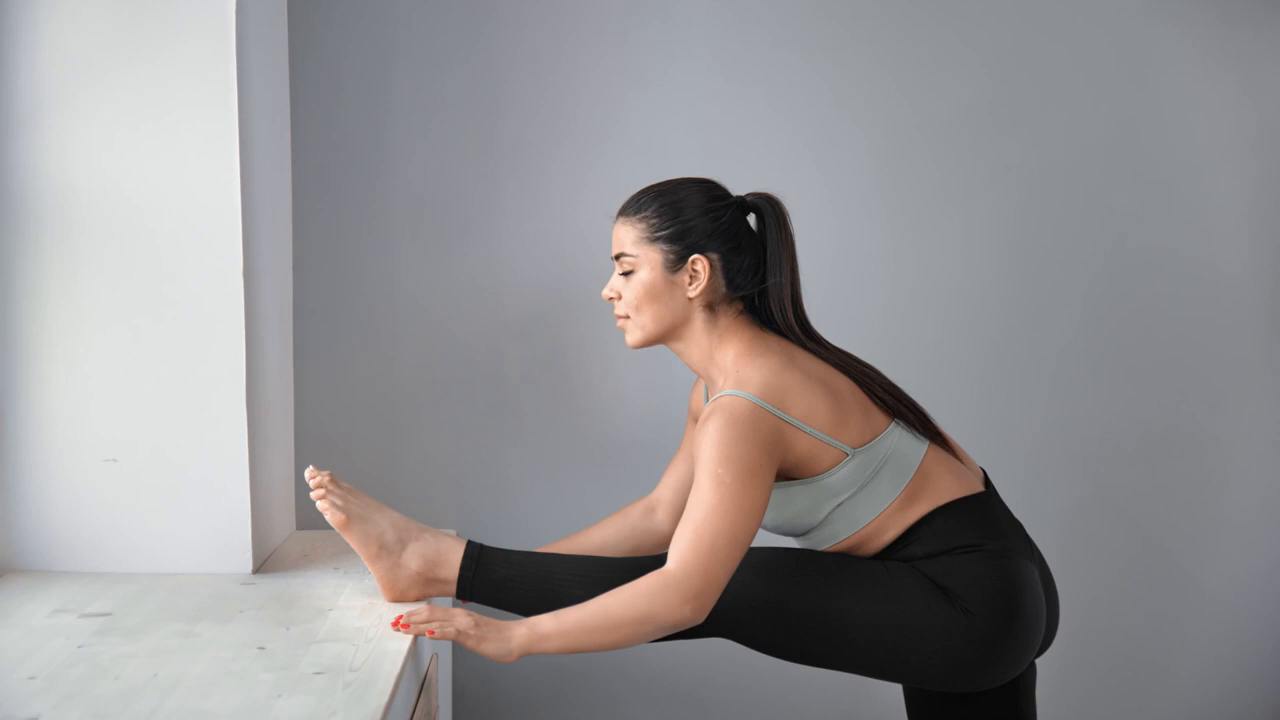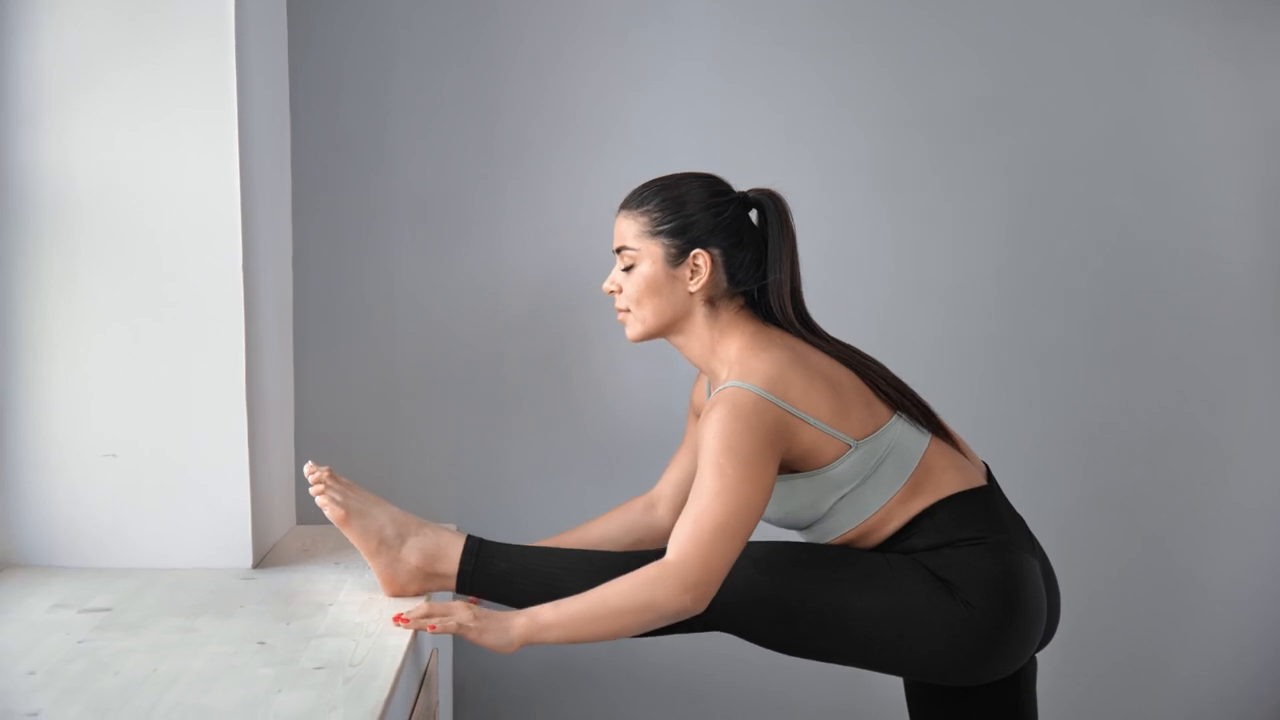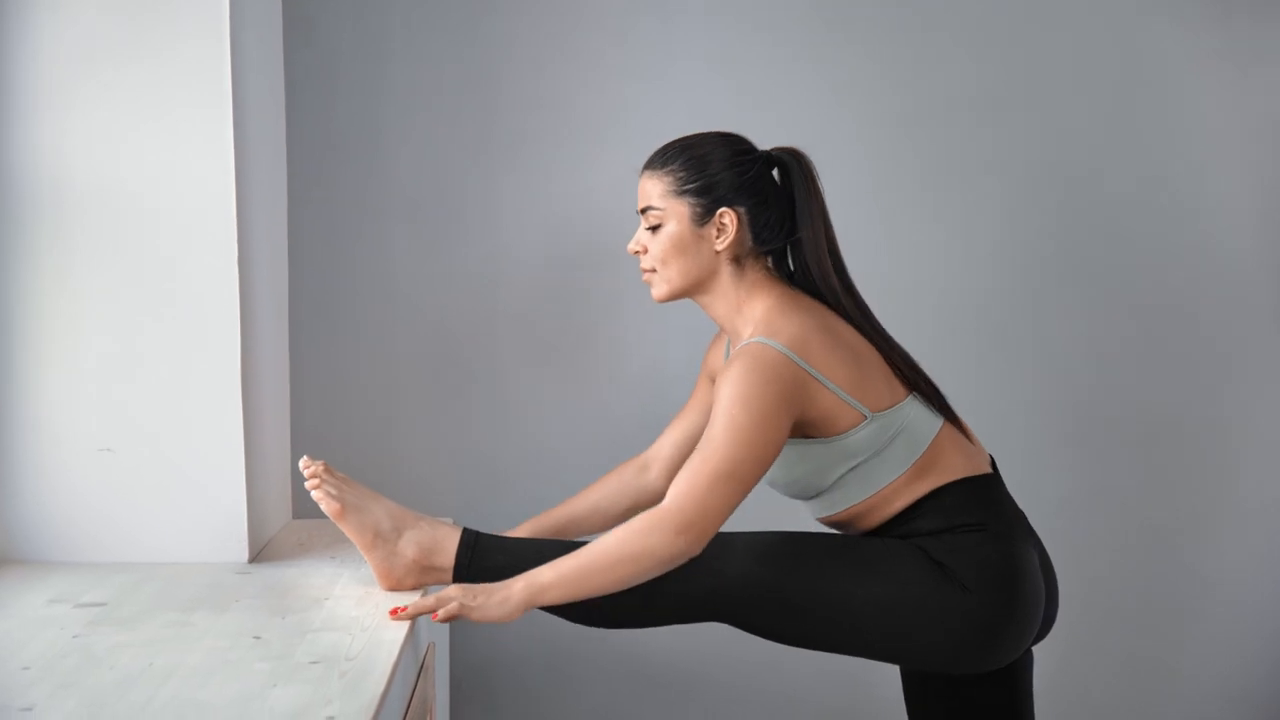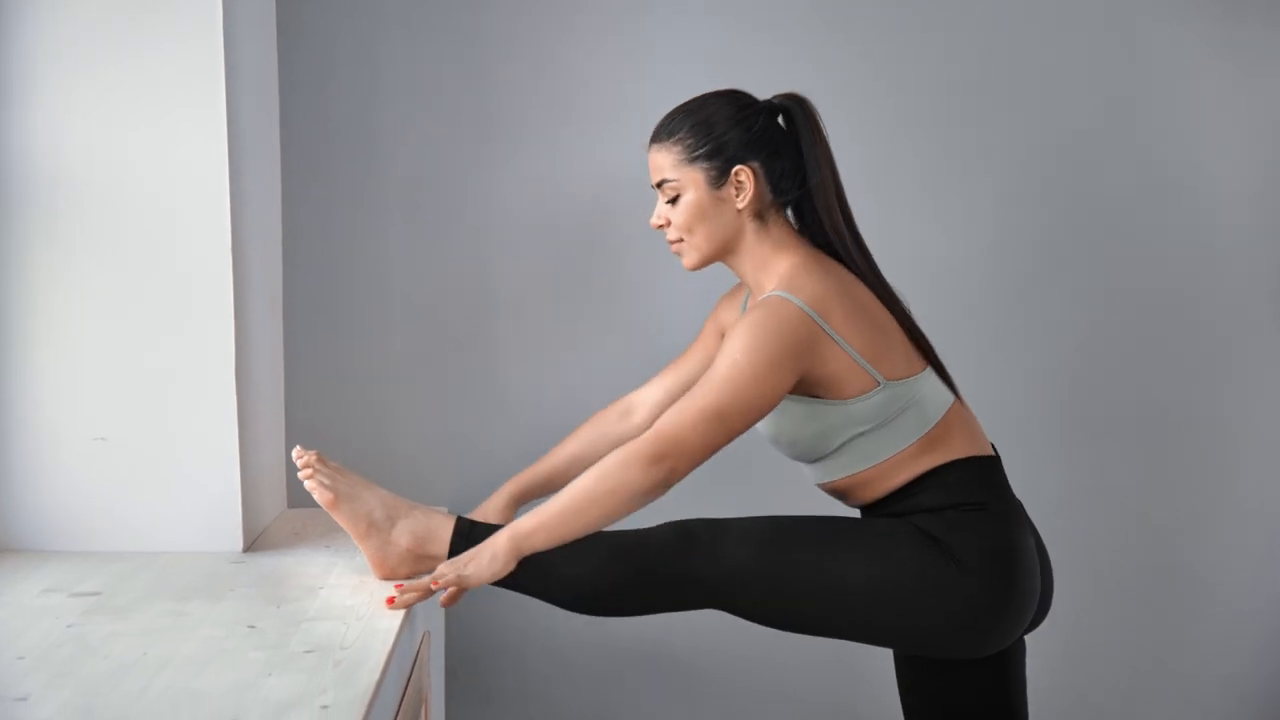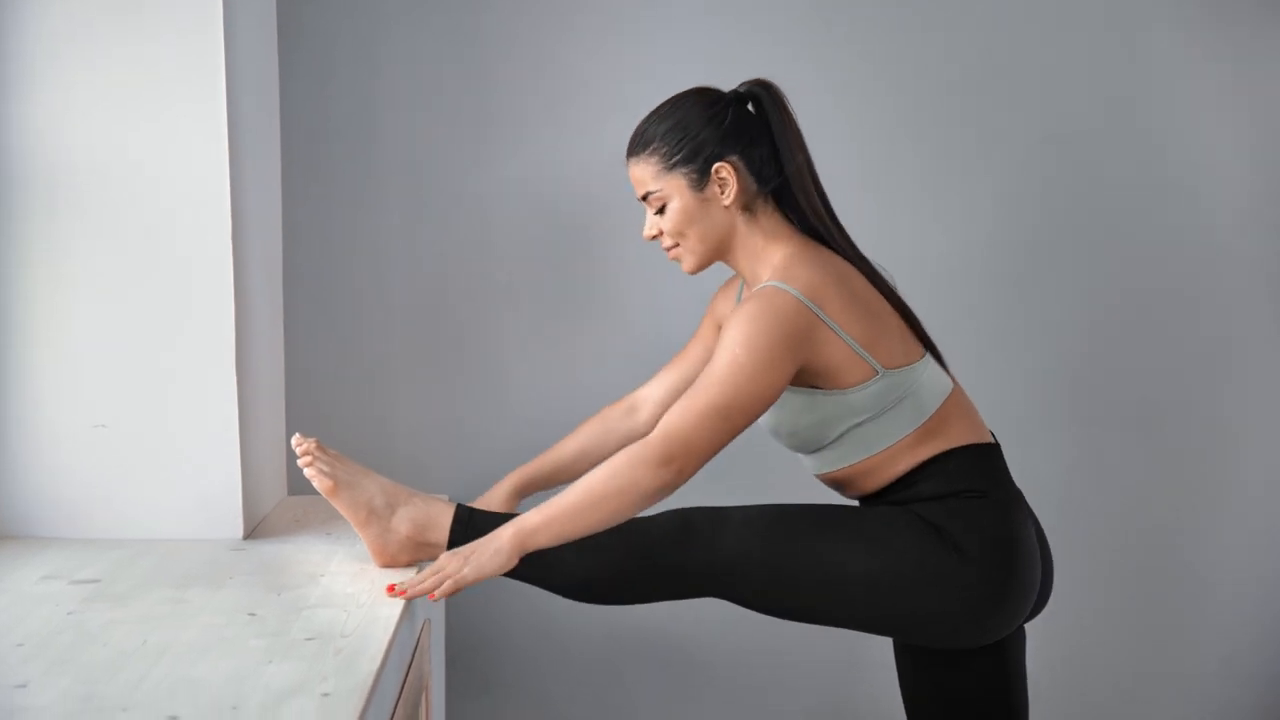
dt=0.3s
person 1, frame 1
left shoulder: (747, 403)
right shoulder: (734, 370)
left elbow: (683, 597)
right elbow: (661, 516)
left wrist: (516, 636)
right wrist: (522, 567)
left hip: (967, 601)
right hip: (982, 595)
person 1, frame 2
left shoulder: (748, 395)
right shoulder: (735, 367)
left elbow: (683, 586)
right elbow: (662, 511)
left wrist: (515, 624)
right wrist: (517, 568)
left hip: (966, 594)
right hip: (983, 587)
left knee: (722, 584)
person 1, frame 3
left shoulder: (768, 359)
right shoulder: (745, 339)
left elbow: (677, 533)
right elbow: (653, 474)
left wrist: (516, 592)
right wrist: (518, 543)
left hip: (966, 578)
right hip: (973, 575)
left knee: (713, 576)
person 1, frame 4
left shoulder: (786, 313)
right shoulder: (759, 297)
left elbow: (655, 461)
right elbow: (638, 413)
left wrist: (504, 549)
right wrist: (509, 496)
left hip: (961, 560)
right hip: (964, 561)
left knee: (701, 561)
left ankle: (426, 540)
person 1, frame 5
left shoulder: (781, 304)
right shoulder: (753, 288)
left elbow: (662, 463)
right elbow: (642, 413)
left wrist: (508, 541)
right wrist: (512, 486)
left hip: (961, 548)
right hip: (966, 549)
left knee: (701, 549)
left ankle: (427, 529)
